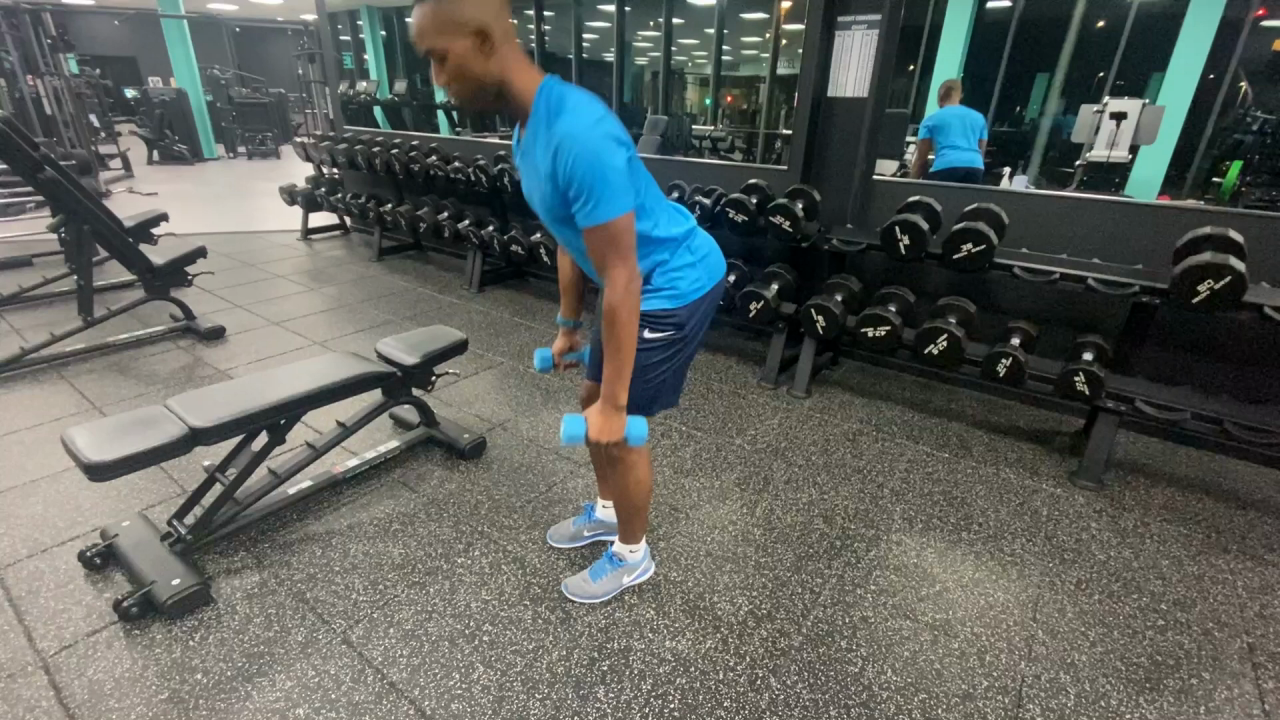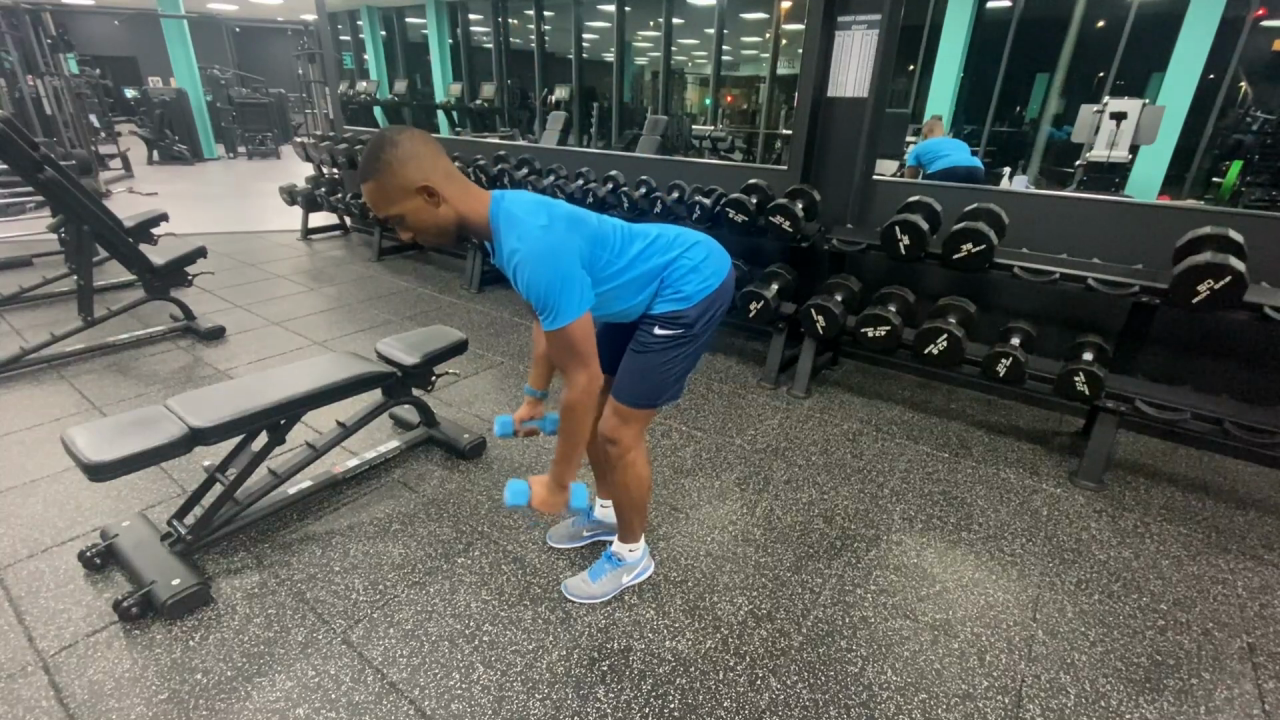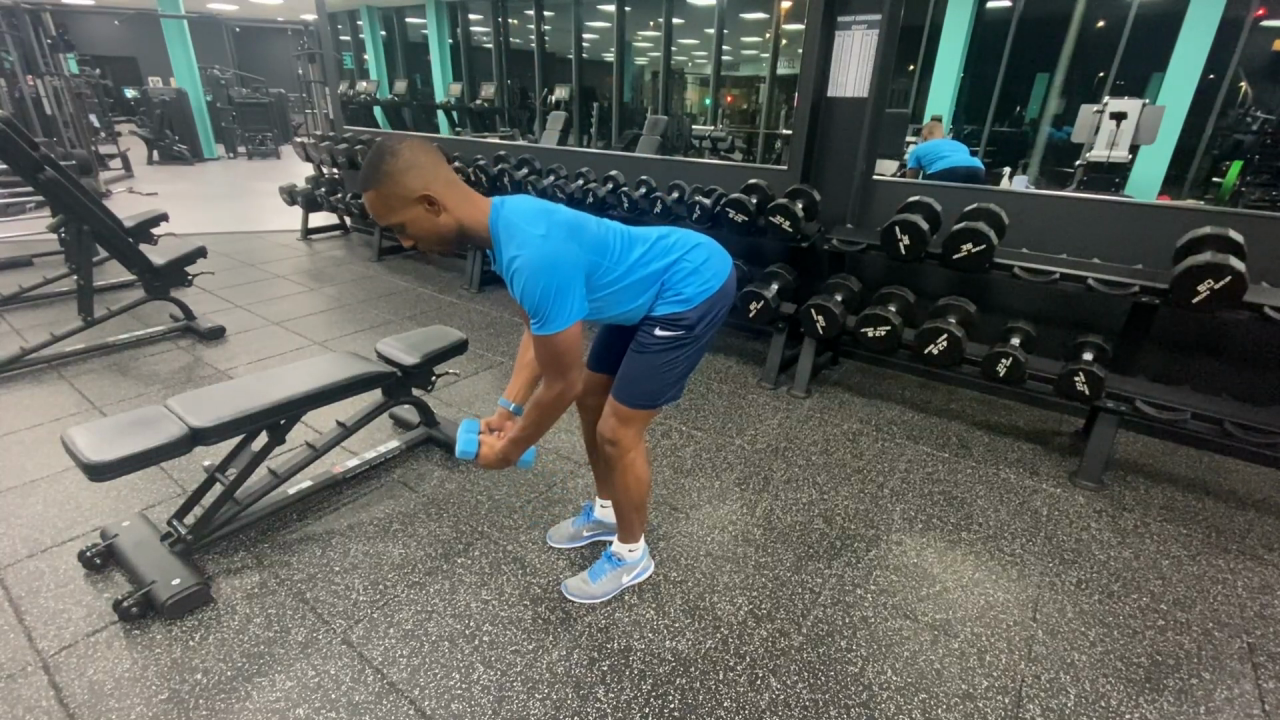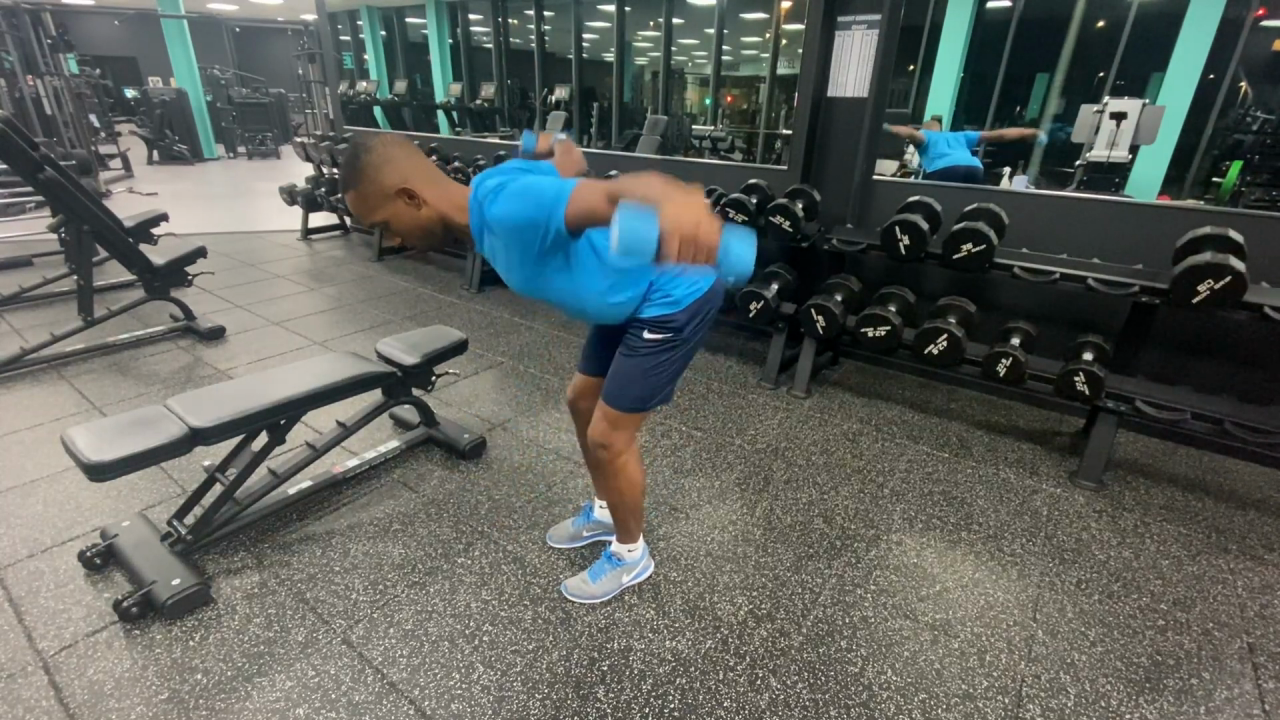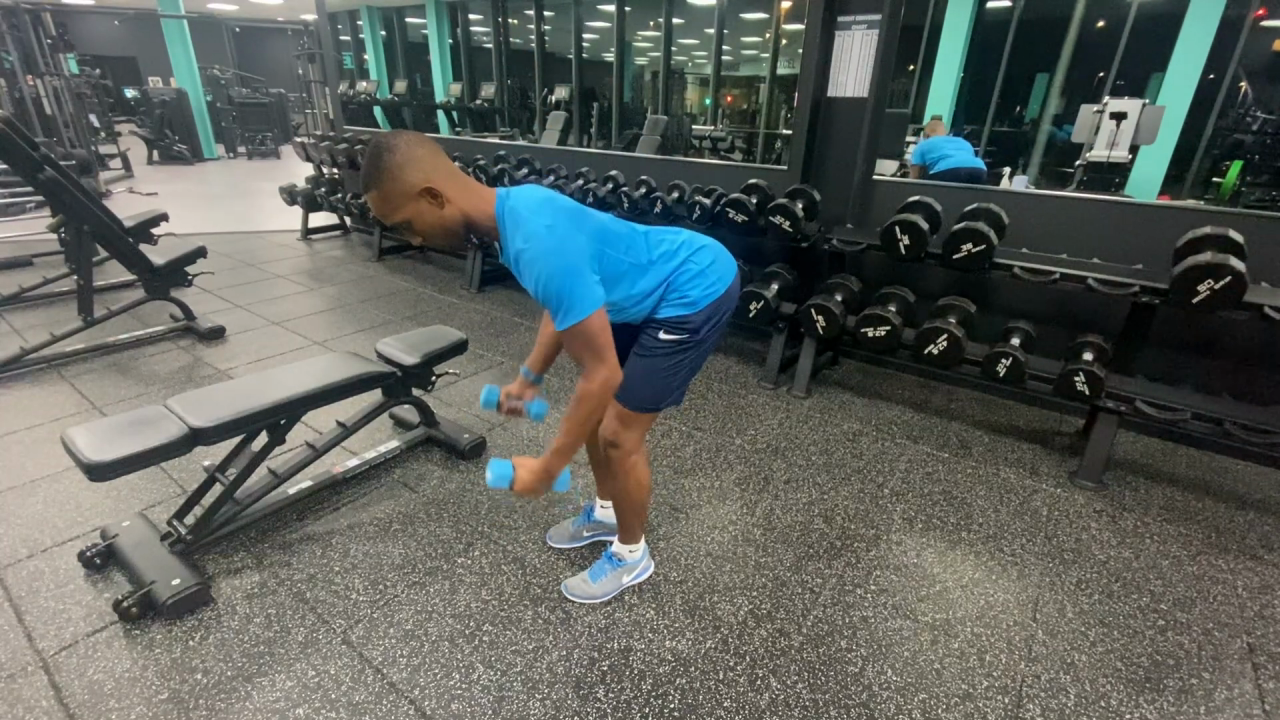
dt=1s
person 1, frame 1
left shoulder: (577, 134)
right shoulder: (532, 126)
left elbow: (622, 279)
left wrist: (614, 404)
right wrist: (567, 326)
left hip: (673, 287)
right hip: (644, 284)
left knee: (617, 432)
right knee: (590, 403)
left ankle: (632, 555)
right ankle: (607, 512)
person 1, frame 2
left shoulder: (533, 246)
right shoulder: (506, 215)
left elbow: (583, 380)
right elbow: (549, 320)
left wrist: (557, 481)
right wrist: (533, 398)
left hip: (690, 287)
right hip: (651, 283)
left knee: (617, 429)
right knee: (597, 406)
left ankle: (631, 554)
right ankle: (606, 512)
person 1, frame 3
left shoulder: (535, 253)
right shoulder: (505, 219)
left elbow: (562, 382)
right elbow: (540, 328)
left wrist: (509, 450)
right wrist: (508, 408)
left hip: (692, 288)
right hip: (653, 284)
left knee: (618, 429)
right knee: (592, 399)
left ankle: (631, 554)
right ankle: (605, 512)
person 1, frame 4
left shoulder: (506, 205)
right shoulder: (486, 203)
left elbow: (626, 194)
right elbow: (571, 168)
left wrist: (680, 210)
right wrist: (554, 146)
left hip: (677, 291)
right hip: (637, 291)
left knee: (608, 435)
right knee: (583, 400)
left ankle: (631, 554)
right ankle: (604, 512)
person 1, frame 5
left shoulder: (539, 243)
right shoulder: (513, 209)
left elbow: (603, 374)
right elbow: (568, 306)
left wrist: (544, 471)
right wrist: (528, 376)
left hip: (695, 292)
right hip: (657, 285)
left knee: (619, 434)
right knee: (594, 408)
left ankle: (630, 555)
right ankle: (605, 513)
